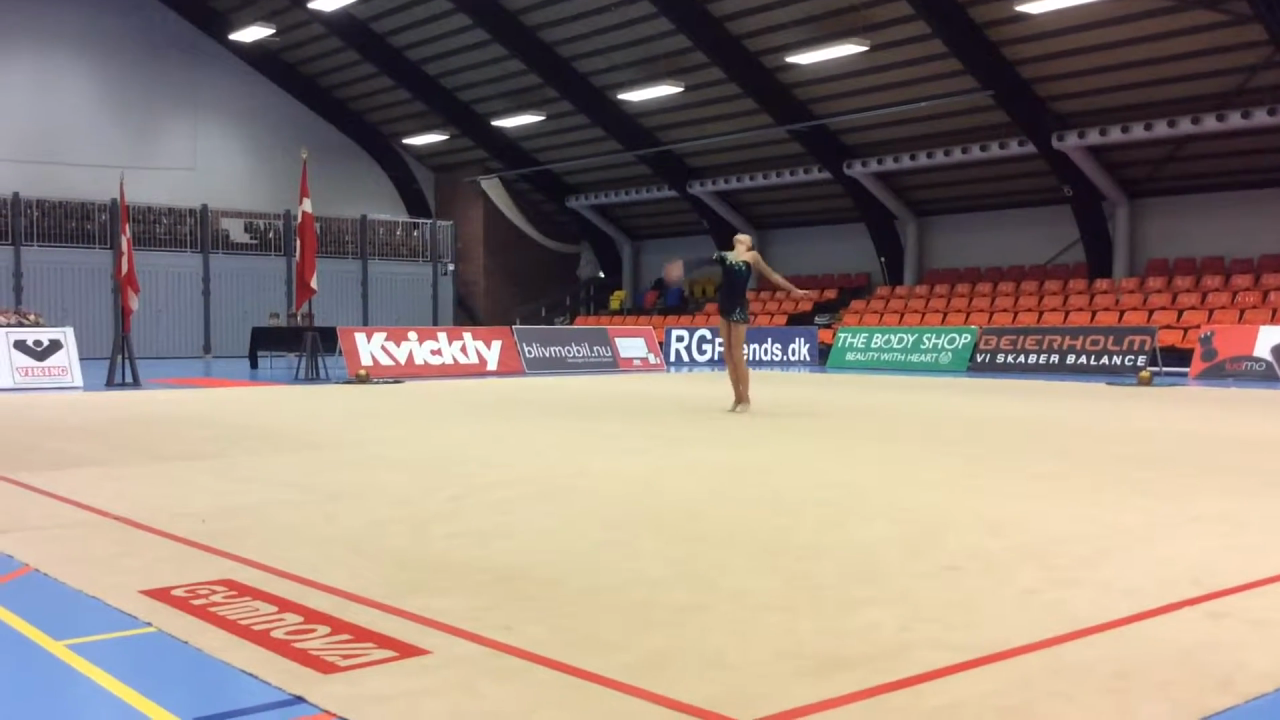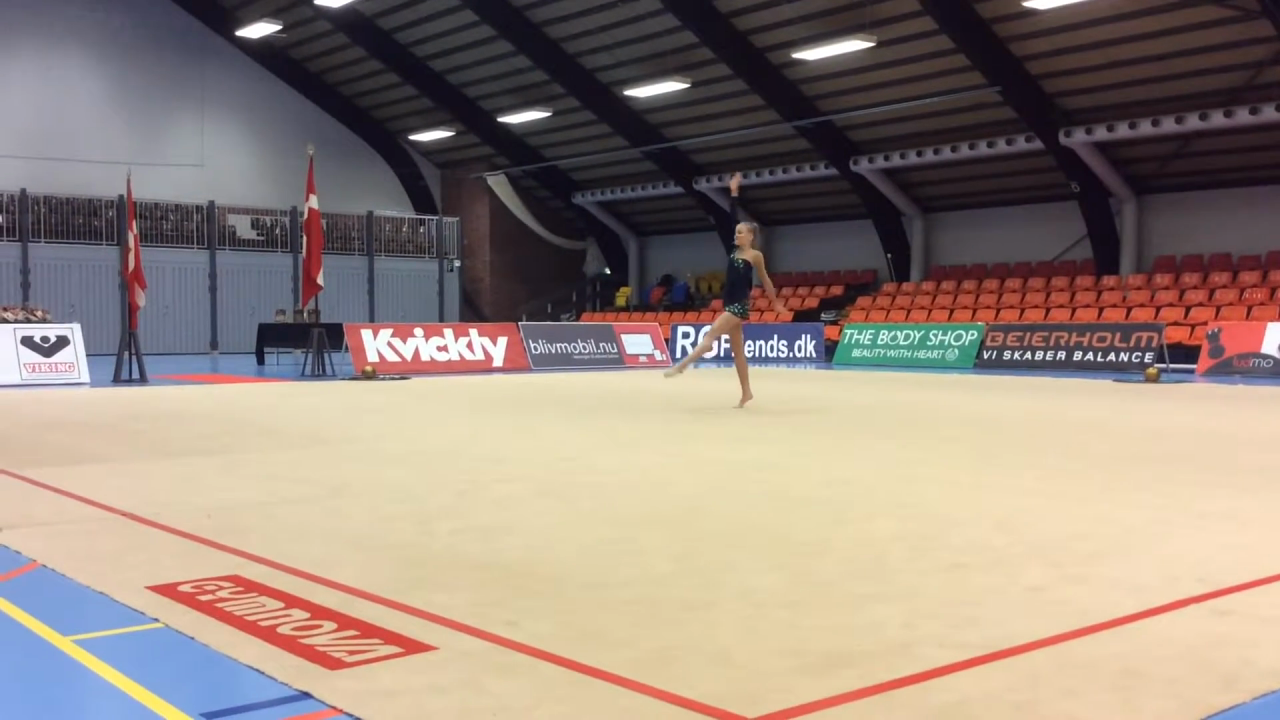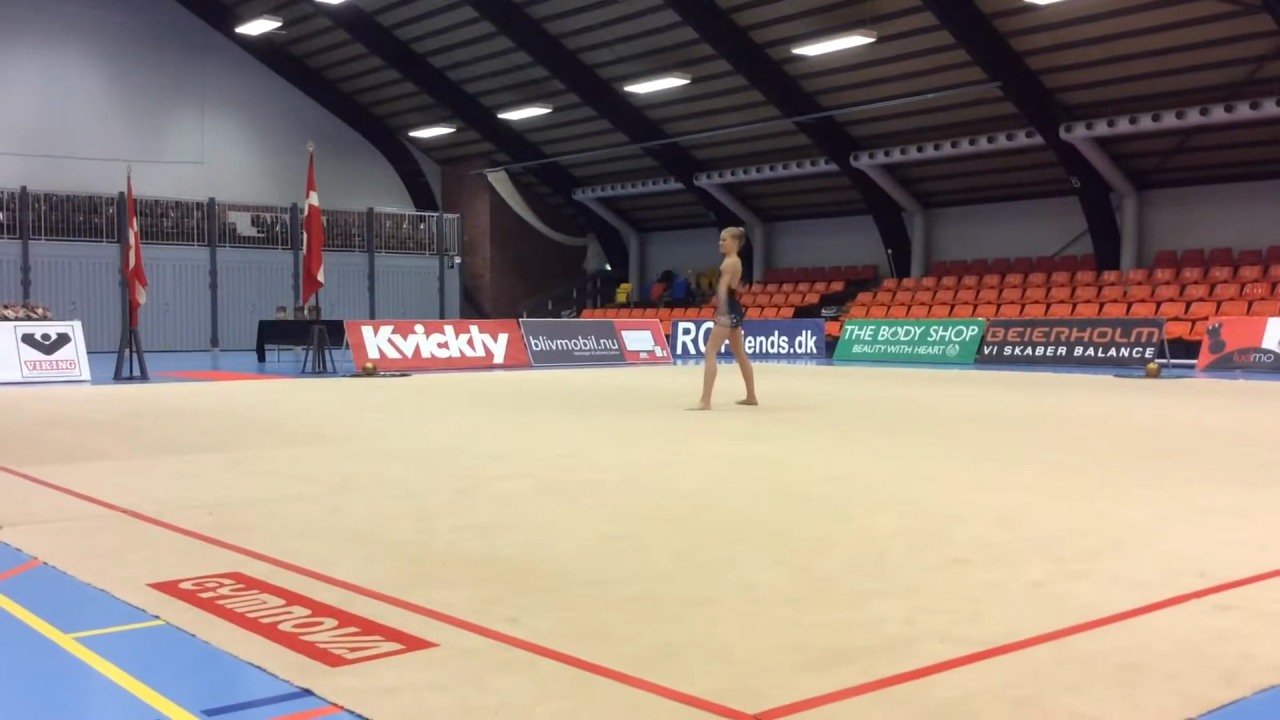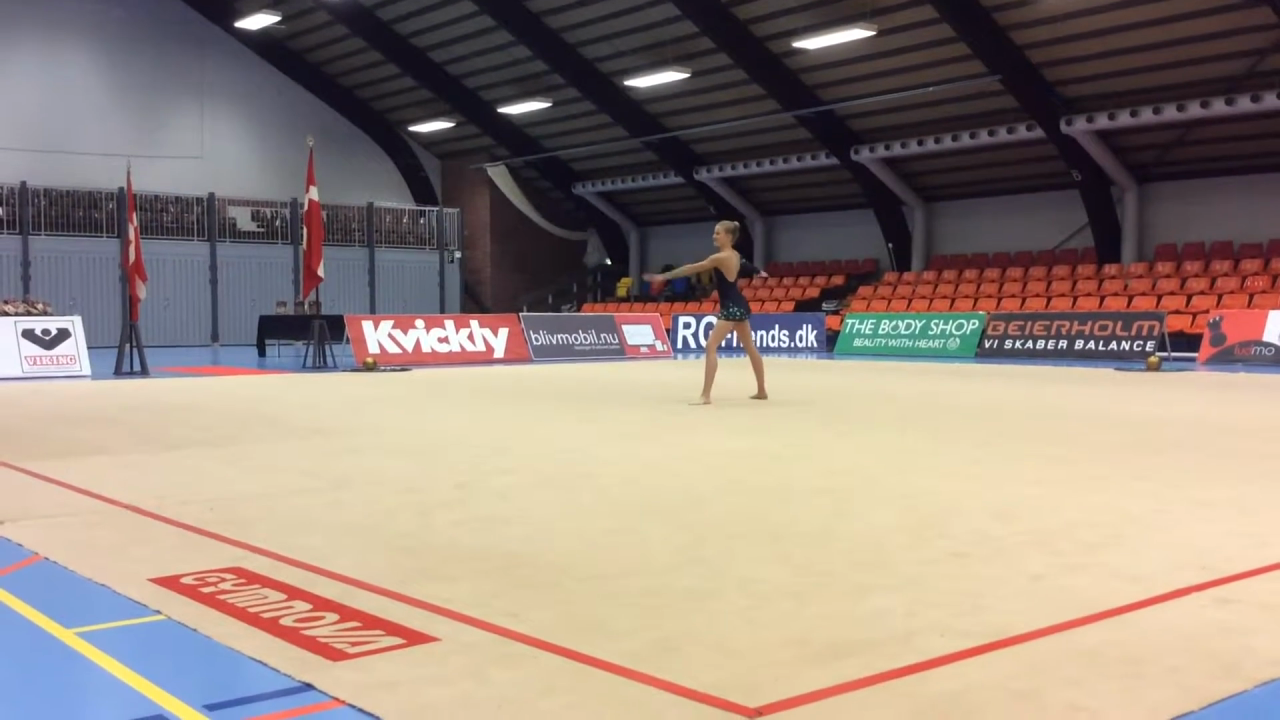
dt=0.4s
person 1, frame 1
left shoulder: (753, 257)
right shoulder: (725, 256)
left elbow: (771, 275)
right elbow: (705, 261)
left wrist: (794, 289)
right wrist: (682, 267)
left hip: (739, 309)
right hip: (724, 308)
left knee: (737, 355)
right knee: (728, 355)
left ankle: (745, 399)
right ankle: (737, 398)
person 1, frame 2
left shoulder: (756, 255)
right shoulder: (735, 250)
left elbow: (765, 280)
right elbow: (731, 217)
left wrist: (776, 303)
right wrist: (734, 193)
left hip: (738, 305)
right hip: (731, 304)
left knee: (710, 335)
right knee: (737, 351)
left ankle: (681, 366)
right ankle: (746, 393)
person 1, frame 3
left shoulder: (730, 263)
right shoulder: (735, 262)
left elbow: (722, 286)
left wrist: (722, 313)
left hip: (728, 312)
right hip: (734, 311)
left knee: (710, 352)
right knee: (740, 354)
left ankle: (705, 401)
right ankle: (751, 396)
person 1, frame 4
left shoulder: (718, 258)
right shoulder: (735, 256)
left elbow: (690, 269)
right elbow: (750, 268)
left wrist: (663, 276)
right wrist: (760, 273)
left hip: (730, 307)
right hip: (740, 305)
left knee: (710, 348)
right knee: (750, 348)
left ankle: (705, 395)
right ankle: (761, 390)
